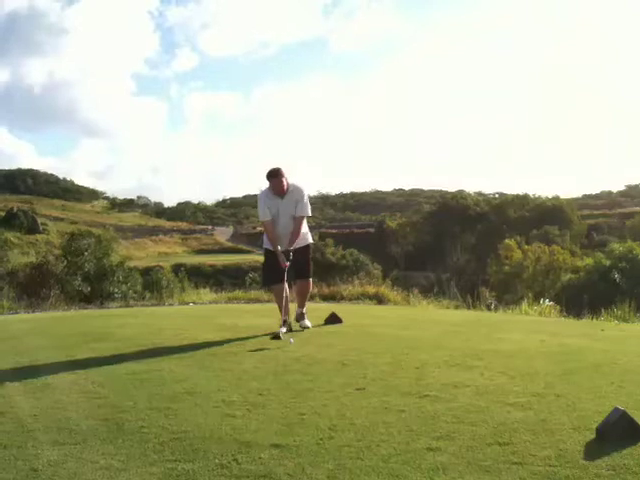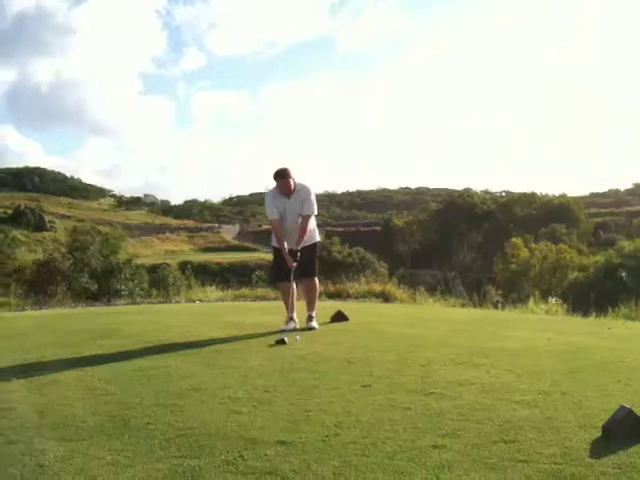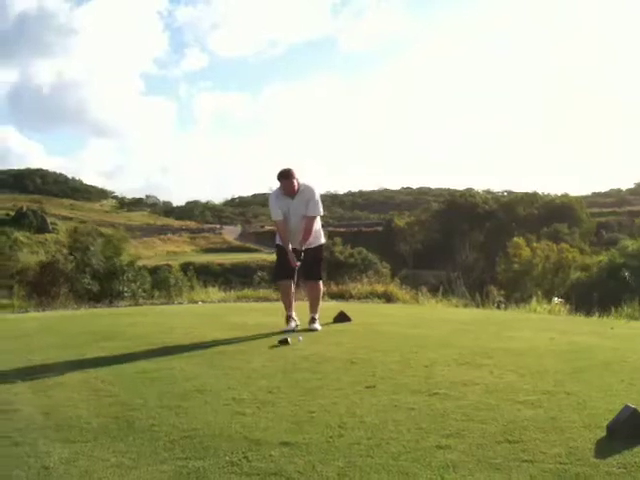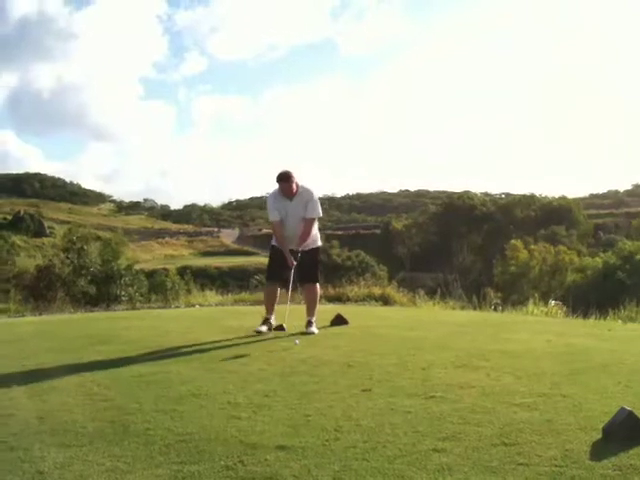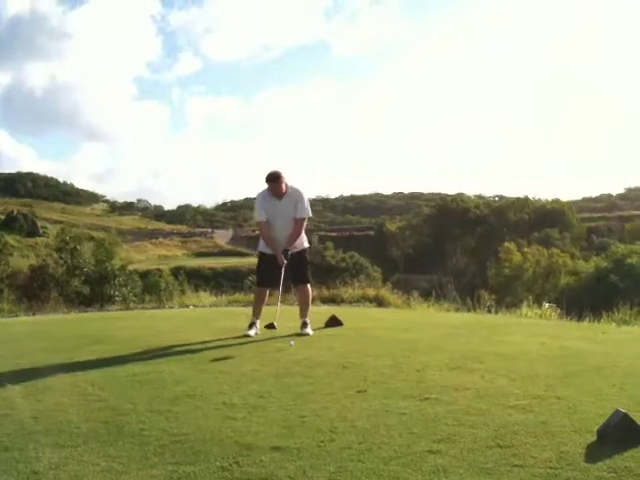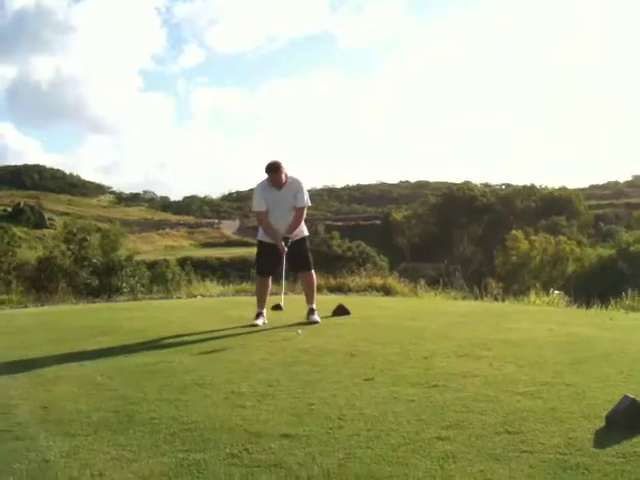
dt=0.2s
person 1, frame 1
left shoulder: (299, 192)
right shoulder: (263, 197)
left elbow: (299, 223)
right elbow: (268, 227)
left wrist: (290, 247)
right wrist: (278, 252)
left hip: (300, 242)
right hip: (274, 245)
left knee: (305, 279)
right knee: (277, 283)
left ankle: (301, 312)
right ankle: (285, 320)
person 1, frame 2
left shoulder: (306, 192)
right shoulder: (271, 196)
left elbow: (305, 222)
right elbow: (276, 226)
left wrist: (297, 247)
right wrist: (285, 251)
left hip: (307, 240)
right hip: (282, 243)
left knee: (310, 277)
right knee: (284, 280)
left ankle: (311, 316)
right ankle: (291, 317)
person 1, frame 3
left shoulder: (311, 193)
right shoulder: (275, 197)
left elbow: (310, 223)
right elbow: (280, 227)
left wrist: (301, 247)
right wrist: (289, 252)
left hip: (312, 242)
right hip: (286, 243)
left knee: (314, 279)
right knee: (283, 280)
left ankle: (314, 318)
right ankle: (290, 316)
person 1, frame 4
left shoulder: (309, 195)
right shoulder: (273, 198)
left elbow: (309, 225)
right elbow: (277, 228)
left wrist: (297, 248)
right wrist: (287, 253)
left hip: (308, 244)
right hip: (281, 245)
left knee: (311, 282)
right knee: (273, 281)
left ankle: (311, 321)
right ankle: (268, 319)
person 1, frame 5
left shoulder: (298, 195)
right shoulder: (261, 198)
left elbow: (300, 224)
right elbow: (263, 229)
left wrist: (287, 247)
right wrist: (277, 252)
left hip: (296, 246)
right hip: (268, 248)
left knee: (303, 284)
right knee: (261, 285)
left ankle: (305, 322)
right ankle: (254, 323)
person 1, frame 6
left shoulder: (297, 185)
right shoulder: (260, 189)
left elbow: (300, 213)
right elbow: (261, 219)
left wrist: (287, 235)
right wrist: (277, 240)
left hip: (296, 235)
right hip: (268, 238)
left knee: (307, 271)
right knee: (263, 275)
left ankle: (311, 309)
right ankle: (261, 313)
